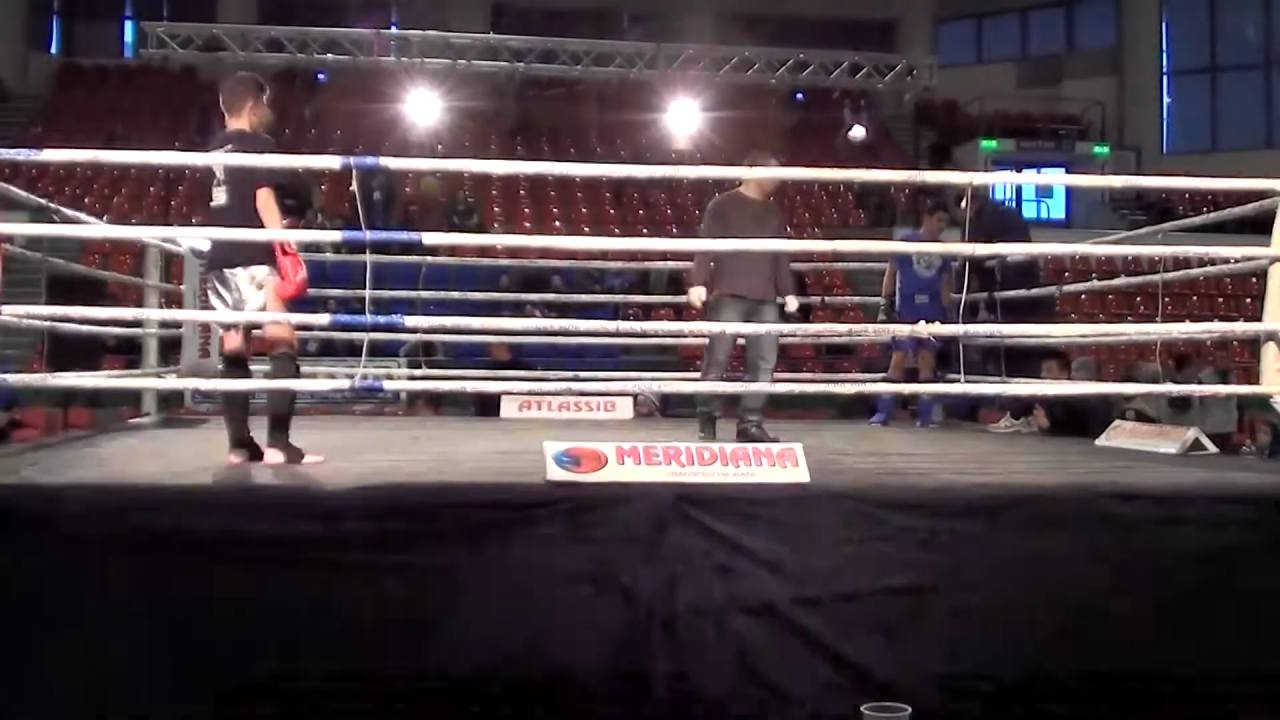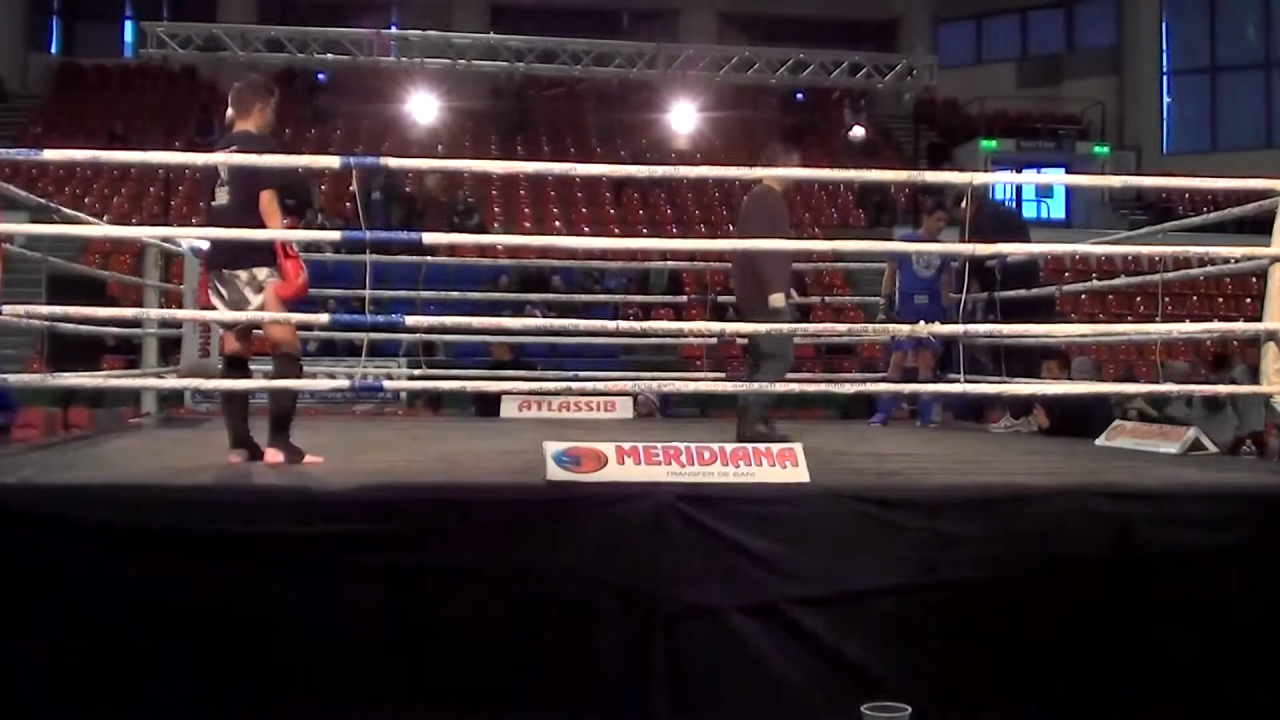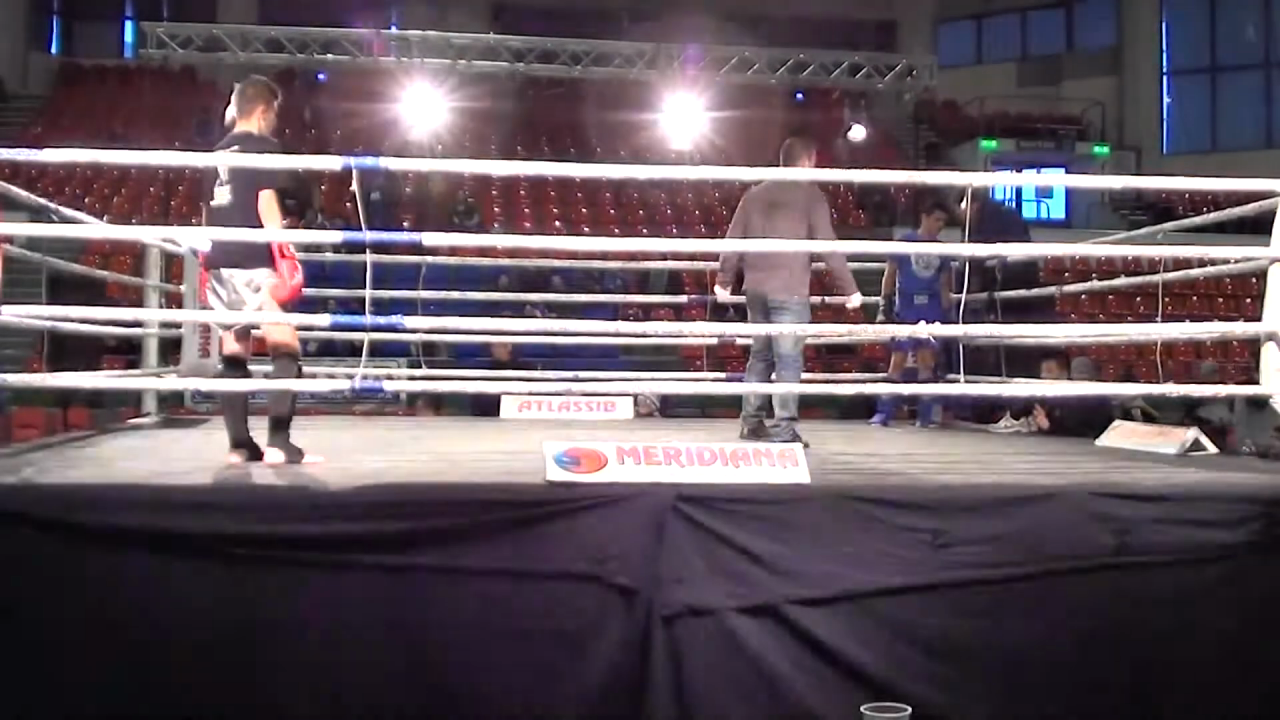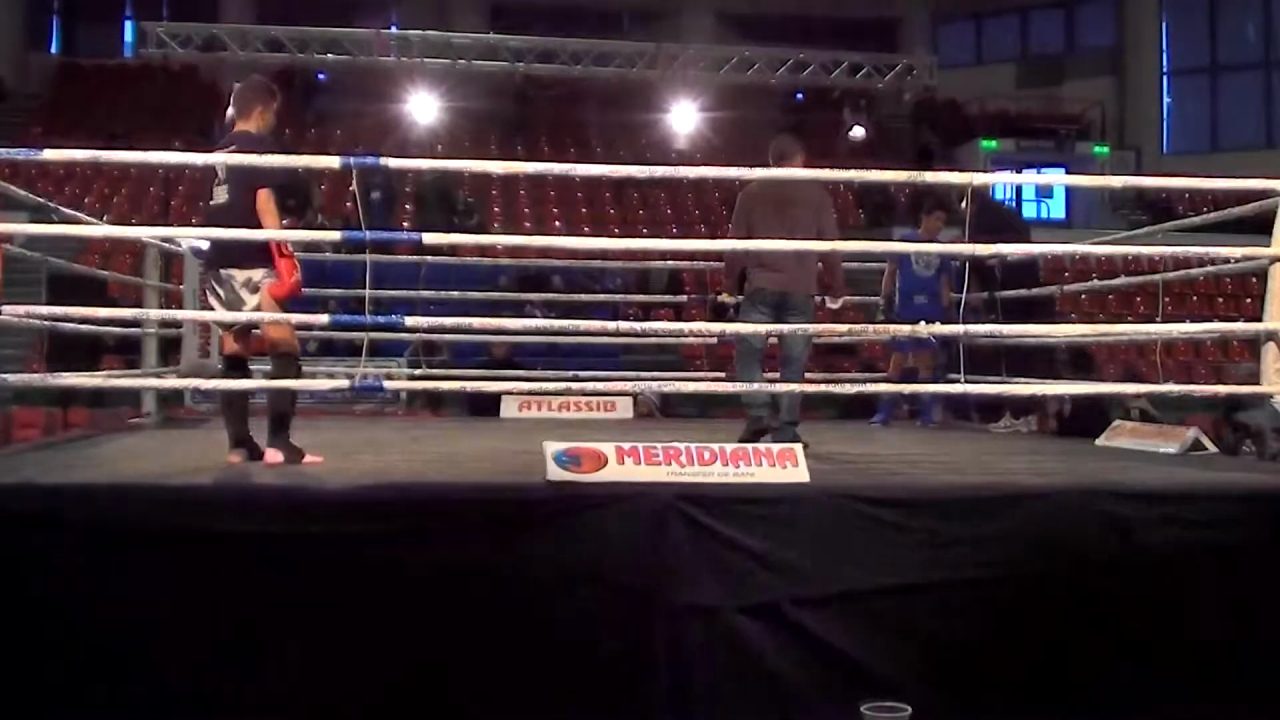
dt=0.4s
person 1, frame 1
left shoulder: (213, 153)
right shoulder: (259, 144)
left elbow: (212, 209)
right elbow: (264, 199)
left hip: (220, 261)
right hip: (253, 259)
left knee: (234, 351)
right knee: (283, 346)
left ankle: (239, 442)
right ankle: (278, 443)
person 1, frame 2
left shoulder: (216, 154)
right shoulder: (263, 147)
left elbow: (210, 211)
right elbow: (267, 202)
left wrist: (210, 262)
right wrist: (288, 253)
left hip: (221, 262)
right hip: (255, 260)
left knee: (235, 351)
right knee: (286, 347)
left ankle: (239, 443)
right ankle: (278, 443)
person 1, frame 3
left shoulder: (217, 154)
right shoulder: (264, 147)
left elbow: (208, 212)
right elbow: (266, 202)
left wrist: (207, 264)
right wrist: (285, 254)
left hip: (221, 263)
right hip: (254, 261)
left knee: (234, 353)
right knee: (286, 348)
left ankle: (239, 443)
right ankle: (279, 443)
person 1, frame 4
left shoulder: (217, 153)
right shoulder: (261, 146)
left elbow: (212, 210)
right elbow: (264, 200)
right wrist: (283, 253)
left hip: (219, 263)
right hip: (251, 261)
left knee: (234, 352)
right knee: (284, 347)
left ankle: (239, 443)
right ankle: (278, 443)
person 2, frame 1
left shoulder: (772, 212)
right shoulder: (723, 205)
left elbow: (780, 256)
left wrist: (787, 291)
right wrist: (698, 282)
left hip: (765, 299)
right hip: (730, 295)
left knee: (764, 363)
right knee: (717, 358)
left ankle: (750, 423)
right ankle: (707, 418)
person 2, frame 2
left shoulder: (769, 199)
right shoulder: (764, 198)
right elbow: (760, 247)
left wrist: (780, 286)
right wrist: (774, 288)
left hip: (764, 293)
right hip: (765, 295)
left knee: (764, 356)
right knee: (780, 355)
left ankle: (751, 423)
right ankle: (754, 418)
person 2, frame 3
left shoulder: (754, 194)
right shoulder: (811, 194)
left elbow: (734, 239)
right elbow: (827, 245)
left wrist: (724, 279)
right wrist: (848, 288)
left hip: (756, 288)
right hip: (790, 291)
left knee: (760, 356)
right knee: (789, 361)
left ankle: (752, 421)
right ankle: (784, 430)
person 2, frame 4
left shoulder: (751, 192)
right shoulder: (817, 194)
left elbow: (737, 243)
left wrist: (730, 286)
right wrist: (837, 289)
left hip: (760, 287)
right hip: (800, 290)
left knee: (748, 355)
right knee: (793, 364)
left ankle: (757, 414)
right ankle: (785, 431)
person 3, frame 1
right shoulder: (906, 241)
left elbow: (946, 285)
right elbow: (891, 273)
left wrist: (947, 314)
right wrist: (885, 304)
left hip: (932, 309)
right hip: (907, 307)
left knee: (927, 360)
right knee: (898, 358)
left ankle: (925, 414)
right ankle: (883, 412)
person 3, frame 2
right shoulder: (905, 241)
left elbow: (945, 285)
right elbow: (890, 273)
left wrist: (946, 313)
right wrist: (885, 303)
left hip: (932, 309)
right hip: (906, 307)
left knee: (927, 361)
right knee: (898, 359)
left ankle: (925, 415)
right ankle: (882, 412)
person 3, frame 3
right shoulder: (905, 241)
left elbow: (944, 285)
right elbow: (890, 273)
left wrist: (947, 314)
right wrist: (885, 304)
left hip: (932, 309)
right hip: (906, 307)
left knee: (927, 361)
right knee: (898, 359)
left ankle: (925, 414)
right ankle: (883, 412)
person 3, frame 4
right shoulder: (905, 241)
left elbow: (944, 285)
right elbow: (890, 273)
left wrist: (947, 314)
right wrist: (885, 305)
left hip: (932, 311)
right hip: (906, 308)
left knee: (926, 362)
right knee: (898, 360)
left ankle: (926, 414)
right ankle: (884, 412)
person 4, frame 1
left shoulder: (979, 223)
right shoulder: (1012, 216)
left elbow: (975, 266)
right elbow: (1027, 253)
left hip: (1006, 291)
right hip: (1029, 288)
left knee: (1008, 353)
right knee: (1026, 353)
left ankle: (1017, 415)
right ankle: (1029, 413)
person 4, frame 2
left shoulder: (978, 224)
right shoulder: (1010, 215)
left elbow: (974, 258)
left wrist: (975, 293)
left hip: (1006, 291)
left knee: (1007, 352)
right knee: (1024, 348)
left ankle: (1016, 415)
right ankle: (1028, 414)
person 4, frame 3
left shoulder: (979, 221)
right shoulder: (1010, 215)
left elbow: (975, 264)
left wrist: (974, 294)
left hip: (1004, 289)
right hip: (1027, 287)
left knee: (1007, 348)
right knee: (1025, 348)
person 4, frame 4
left shoulder: (980, 220)
right shoulder: (1011, 216)
left elbow: (976, 257)
left hip: (1007, 287)
right hip: (1029, 285)
left knee: (1009, 352)
right knee: (1027, 350)
left ankle: (1016, 415)
right ankle: (1029, 413)
